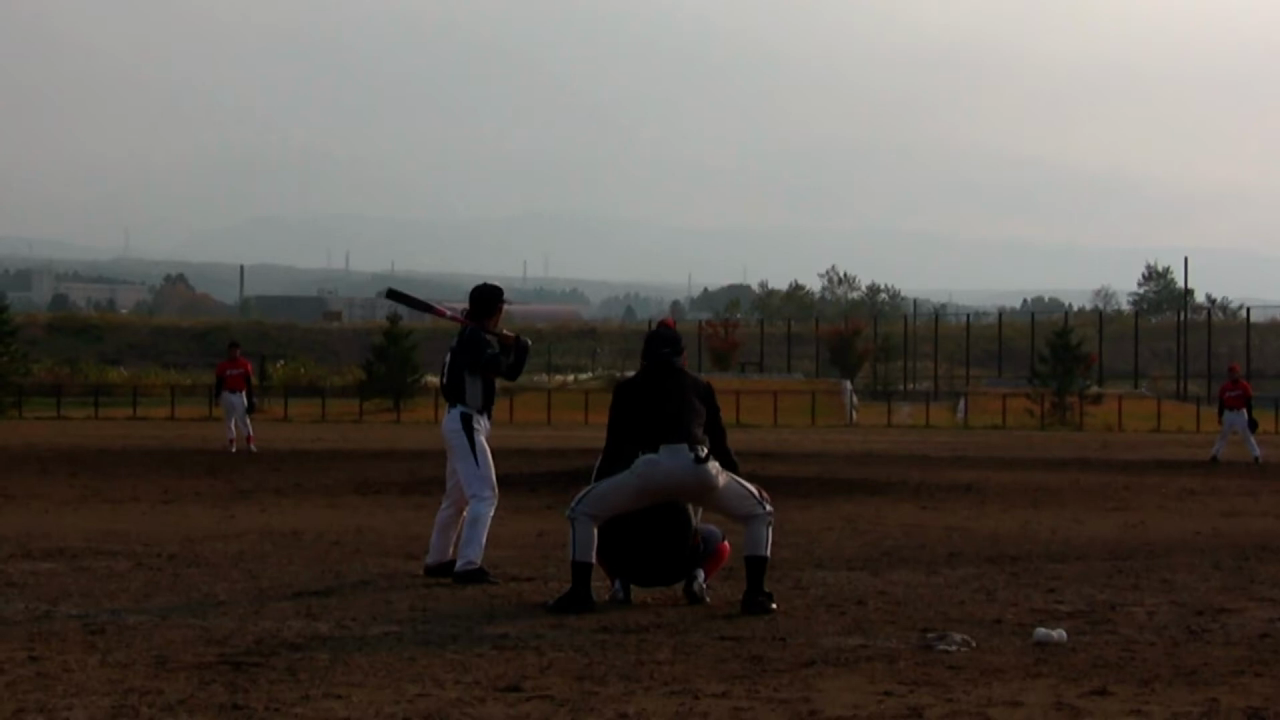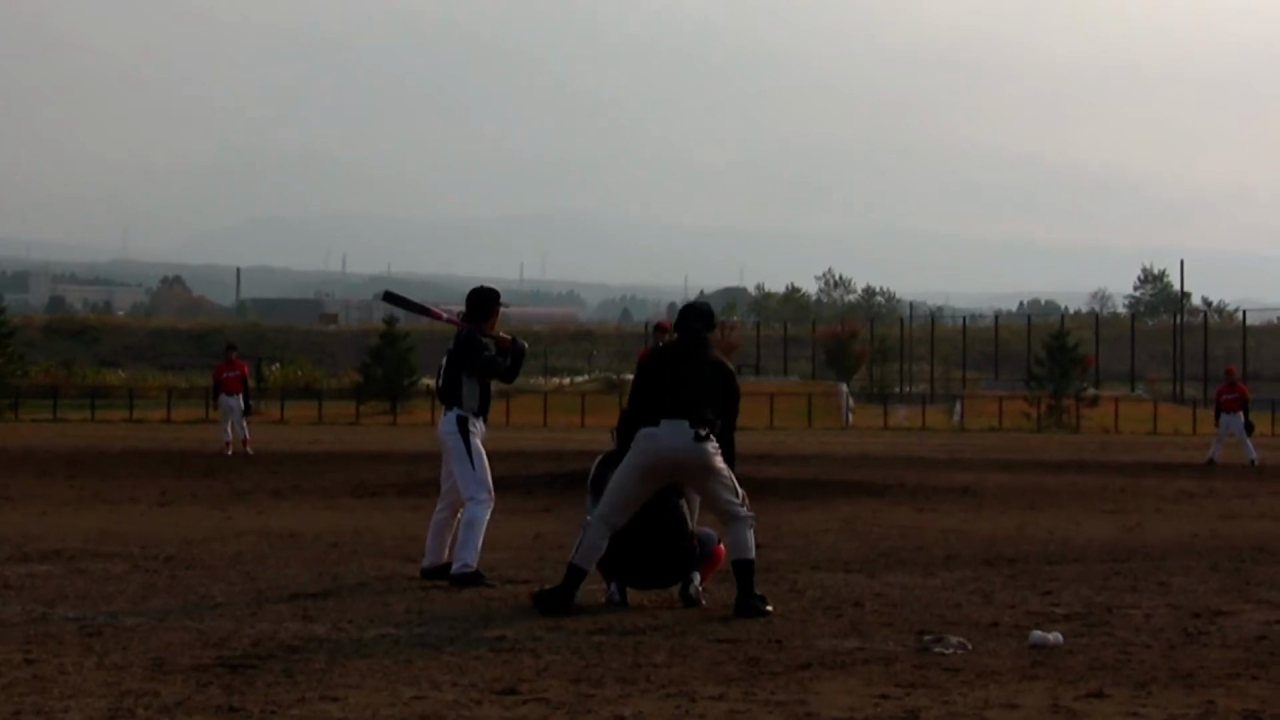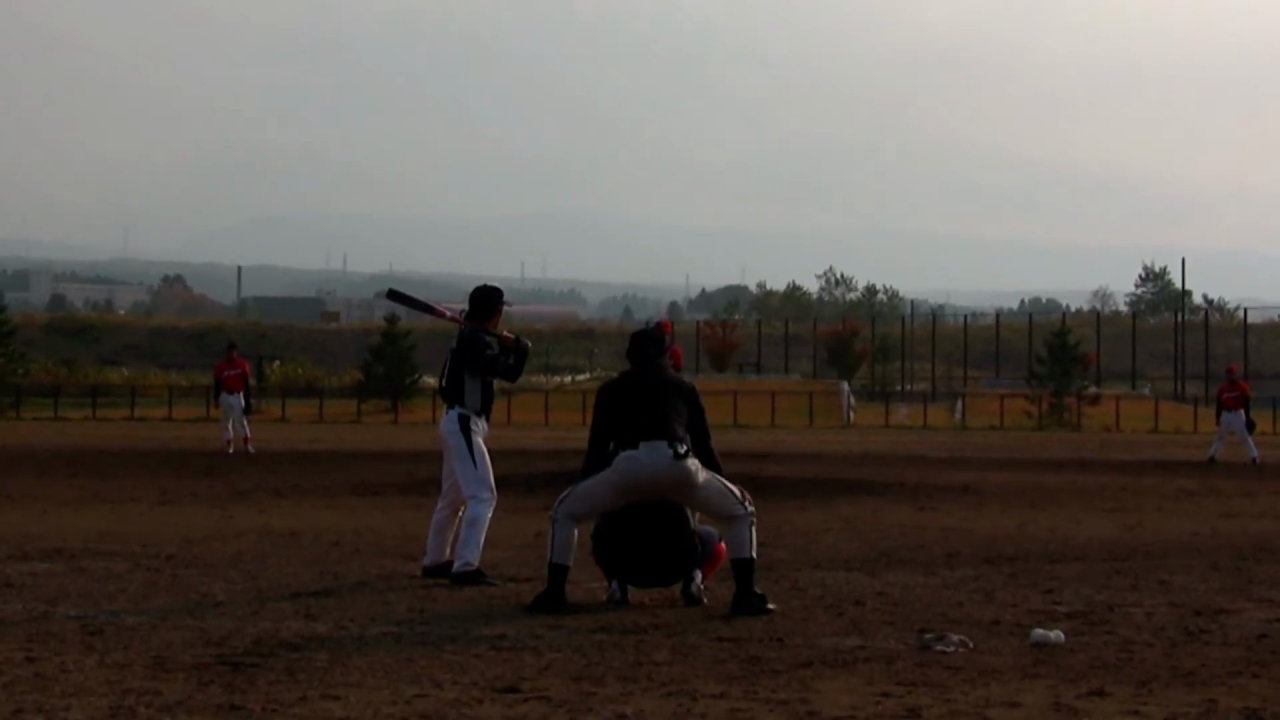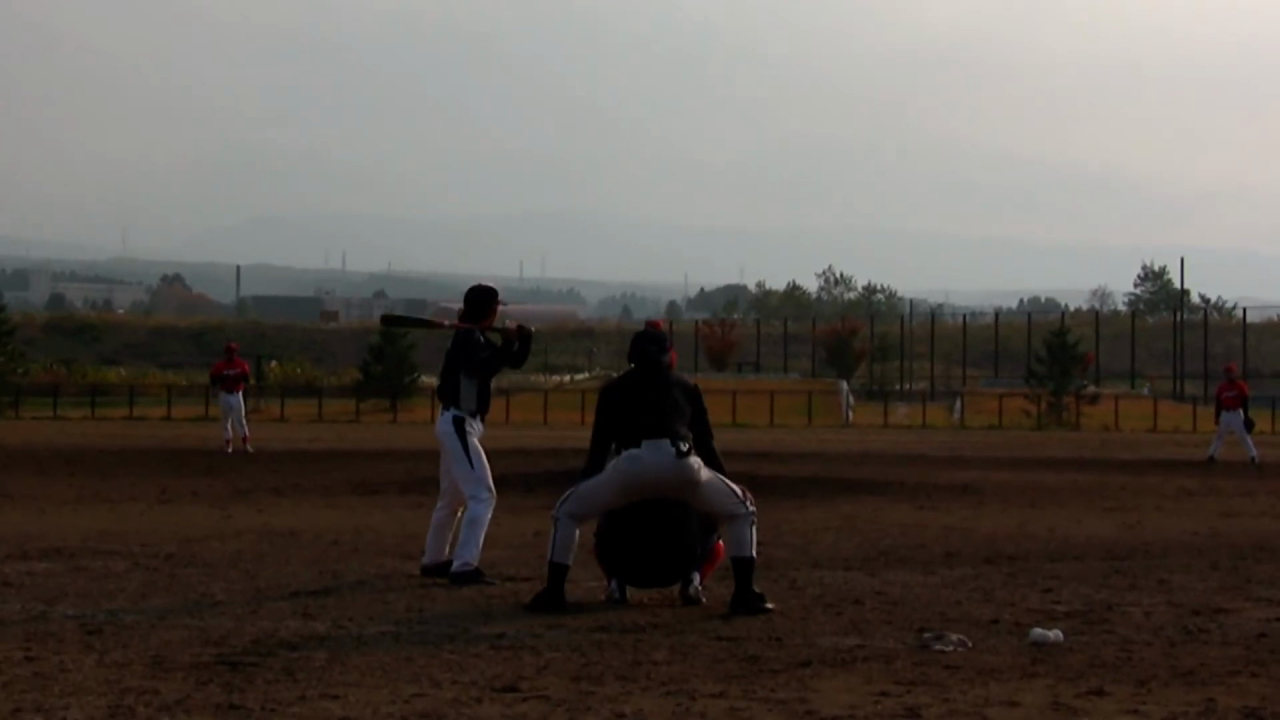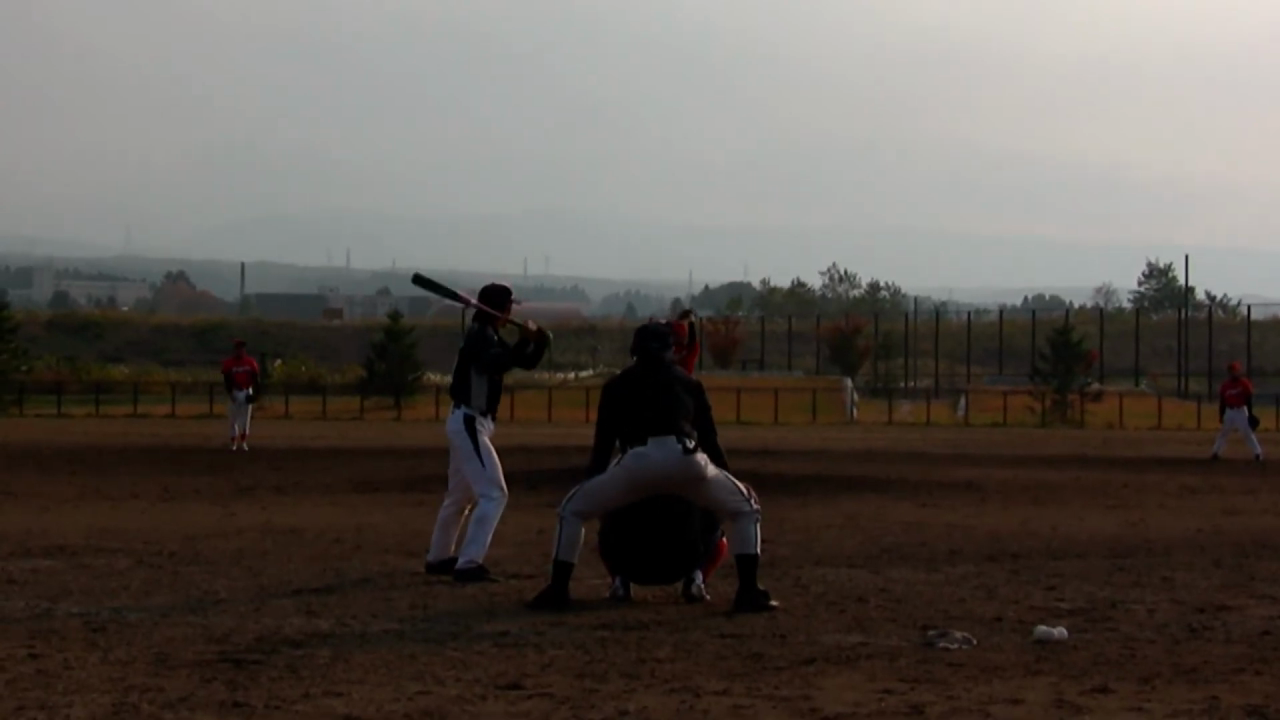
dt=1s
person 1, frame 1
left shoulder: (471, 336)
right shoulder: (475, 337)
left elbow: (511, 372)
right elbow: (499, 368)
left wrist: (515, 345)
right wrist: (509, 346)
left hip: (462, 421)
right hip: (466, 422)
left knee: (457, 496)
right knee: (484, 494)
left ankle: (438, 560)
right ankle: (468, 566)
person 1, frame 2
left shoulder: (468, 339)
right shoulder: (472, 340)
left elbow: (506, 375)
right elbow: (499, 371)
left wrist: (510, 347)
right wrist: (509, 348)
left hip: (458, 423)
right hip: (462, 425)
left knee: (452, 498)
right knee: (480, 497)
left ankle: (434, 563)
right ankle: (464, 569)
person 1, frame 3
left shoulder: (473, 338)
right shoulder: (474, 338)
left elbow: (510, 374)
right elbow: (497, 368)
left wrist: (515, 346)
right wrist: (508, 347)
left hip: (460, 422)
right hip: (463, 423)
left knee: (453, 497)
right knee: (482, 495)
left ankle: (435, 561)
right ankle: (465, 568)
person 1, frame 4
left shoulder: (478, 339)
right shoulder: (467, 338)
left elbow: (515, 362)
right elbow: (486, 369)
left wrist: (522, 337)
right wrist: (508, 342)
left hip: (460, 424)
right hip: (459, 424)
left knee: (452, 498)
right knee: (482, 496)
left ankle: (434, 561)
right ankle: (464, 567)
person 1, frame 5
left shoulder: (490, 337)
right shoulder: (479, 335)
left elbow: (528, 363)
right elbow: (497, 365)
left wrist: (539, 340)
right wrist: (525, 341)
left hip: (468, 422)
right hip: (469, 423)
left knee: (461, 496)
right knee: (493, 494)
left ankle: (438, 557)
right ankle: (468, 564)
person 2, frame 1
left shoulder: (628, 388)
right shoulder: (700, 386)
left elbow: (615, 445)
right elbow: (719, 441)
left wrist: (600, 483)
right wrist: (736, 479)
left hip: (649, 469)
right hip: (698, 468)
left knee: (582, 511)
right knee: (760, 511)
left ankle: (580, 594)
right ankle: (755, 595)
person 2, frame 2
left shoulder: (654, 361)
right shoulder: (722, 368)
left elbow: (633, 414)
right elbow: (727, 428)
left wrist: (626, 450)
right wrist: (727, 472)
left hip: (651, 442)
right hip: (699, 445)
left knee: (604, 519)
right knee: (739, 516)
left ankle: (564, 594)
right ankle: (747, 597)
person 2, frame 3
left shoulder: (612, 389)
right shoulder: (682, 387)
left elbow: (597, 446)
right elbow: (702, 443)
left wrist: (584, 486)
right wrist: (719, 481)
left hip: (629, 466)
right hip: (678, 465)
left knee: (565, 511)
right knee: (741, 510)
left ankle: (554, 594)
right ankle: (745, 595)
person 2, frame 4
left shoulder: (614, 389)
right shoulder: (685, 387)
left elbow: (599, 447)
right elbow: (705, 443)
left wrist: (585, 486)
right wrist: (724, 484)
left hip: (632, 465)
right hip: (681, 463)
left knee: (567, 511)
right knee: (741, 510)
left ankle: (554, 593)
right ankle: (744, 595)
person 2, frame 5
left shoulder: (617, 385)
right shoulder: (689, 383)
left elbow: (604, 444)
right elbow: (709, 439)
left wrist: (591, 484)
right wrist: (727, 479)
left hip: (637, 463)
right hip: (687, 461)
left knee: (573, 509)
right knee: (745, 507)
left ankle: (558, 591)
right ankle: (749, 592)
